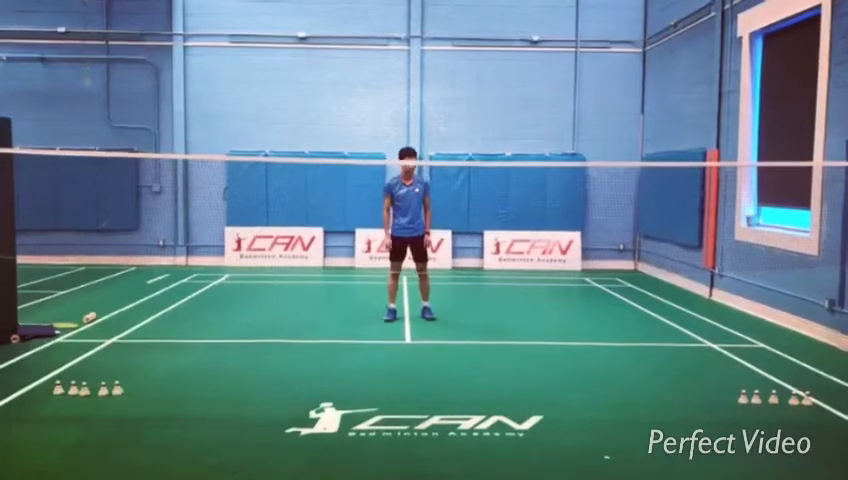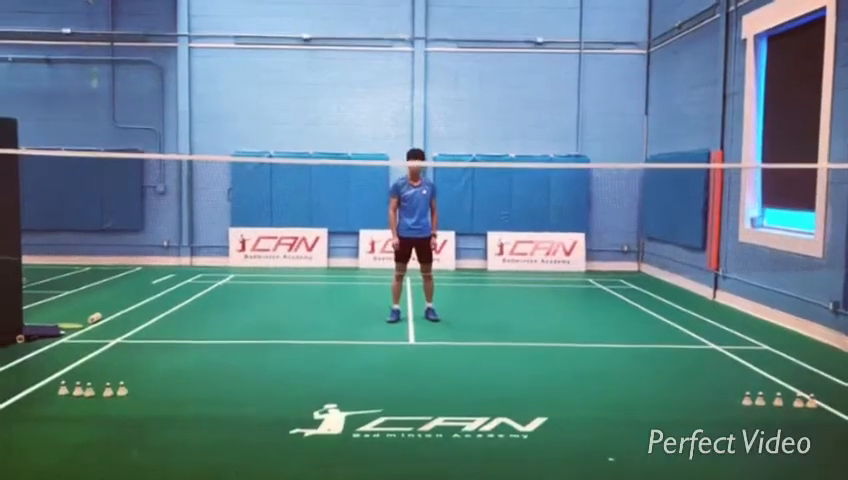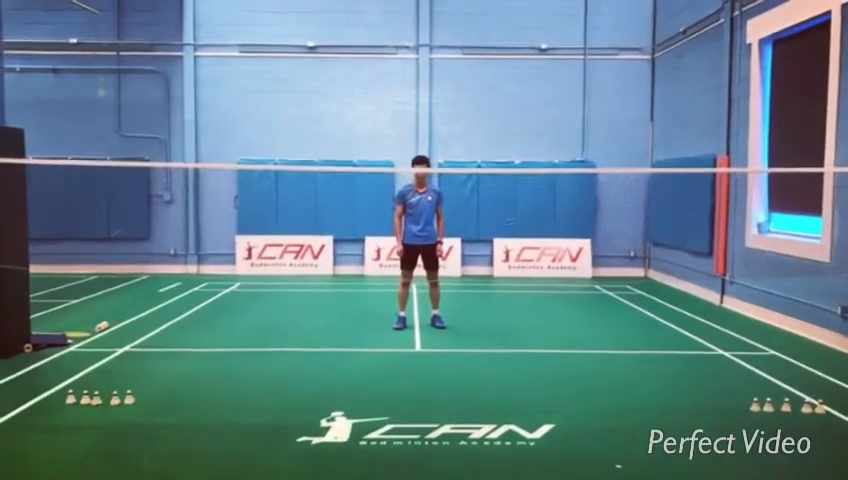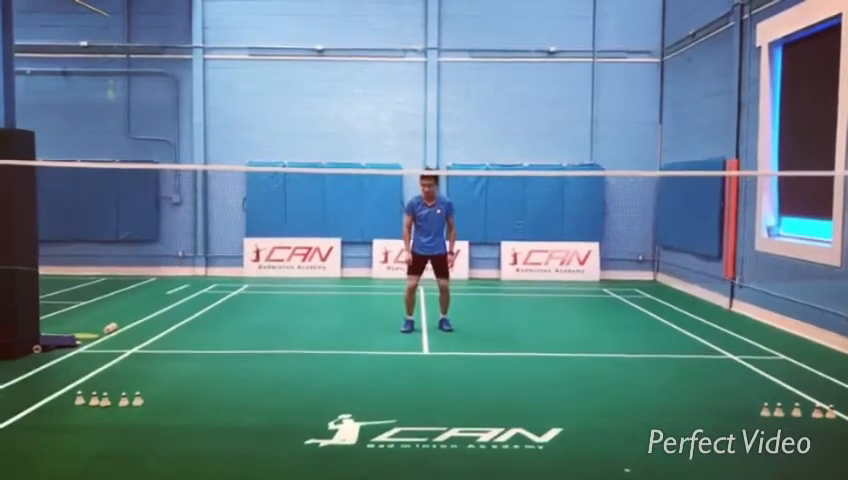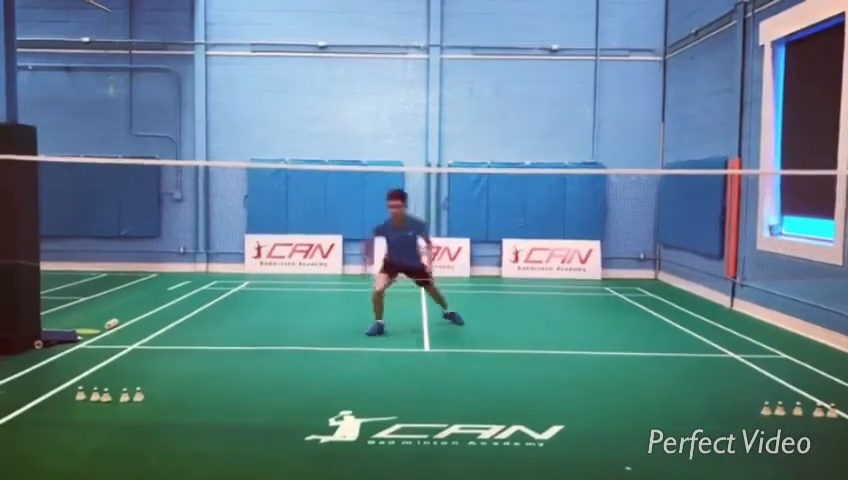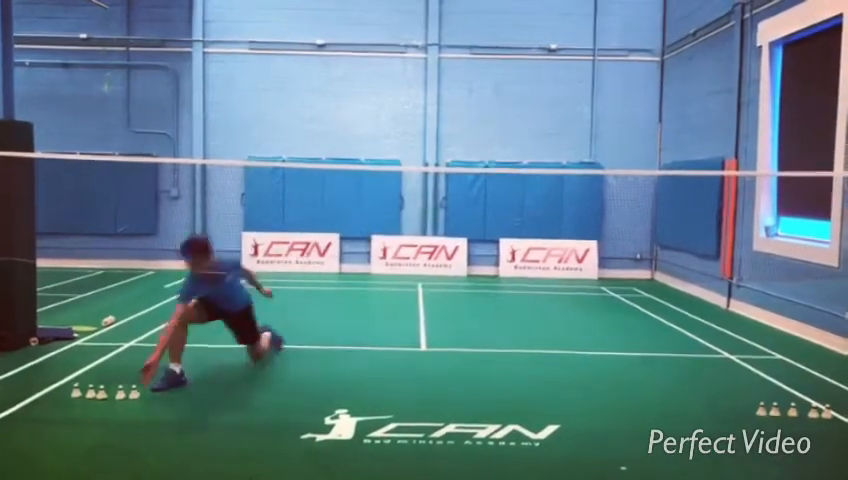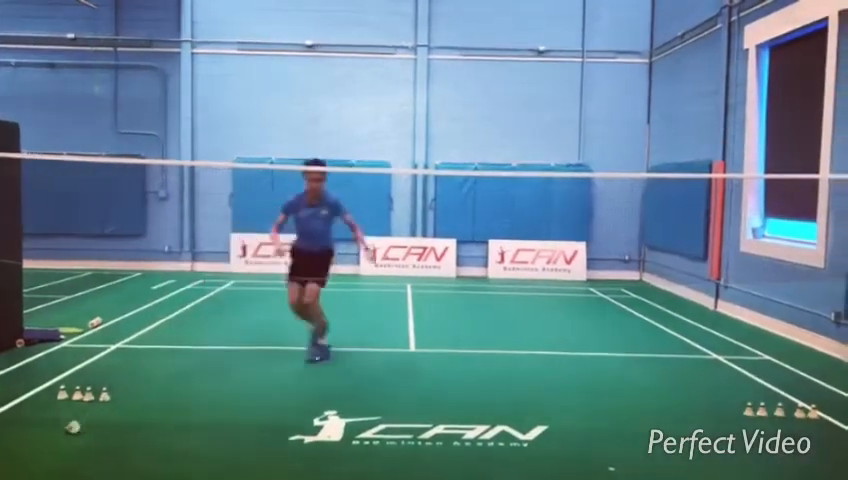
dt=0.7s
person 1, frame 1
left shoulder: (423, 184)
right shoulder: (391, 184)
left elbow: (427, 209)
right elbow: (386, 210)
left wrist: (427, 232)
right wrist: (387, 235)
left hip: (418, 234)
right hip: (397, 235)
left knee: (423, 271)
right knee: (394, 272)
left ankle: (426, 306)
right ankle: (392, 308)
person 1, frame 2
left shoulder: (430, 186)
right shoulder: (398, 185)
left elbow: (434, 211)
right elbow: (392, 211)
left wrist: (434, 234)
right wrist: (394, 235)
left hip: (424, 235)
right hip: (403, 235)
left knee: (427, 273)
right knee: (399, 273)
left ankle: (429, 308)
right ankle: (395, 309)
person 1, frame 3
left shoulder: (436, 192)
right shoulder: (404, 192)
left elbow: (440, 218)
right elbow: (398, 218)
left wrist: (440, 241)
right wrist: (399, 241)
left hip: (430, 243)
right hip: (409, 243)
left knee: (433, 280)
right knee: (405, 280)
left ankle: (435, 315)
right ankle: (402, 316)
person 1, frame 4
left shoulder: (446, 204)
right shoulder: (413, 203)
left elbow: (451, 229)
right elbow: (407, 228)
left wrist: (451, 252)
right wrist: (407, 251)
left hip: (439, 251)
right hip: (418, 251)
left knee: (444, 287)
right knee: (411, 286)
left ankle: (443, 318)
right ankle: (409, 319)
person 1, frame 5
left shoulder: (418, 224)
right shoulder: (384, 226)
left elbow: (428, 243)
right elbow: (370, 241)
left wrist: (430, 264)
right wrist: (367, 261)
left hip: (414, 263)
right hip: (392, 263)
left knee: (433, 291)
right knee: (378, 290)
left ankle: (448, 312)
right ankle: (379, 323)
person 1, frame 6
left shoulder: (230, 265)
right shoulder: (191, 282)
left elbow: (246, 274)
right elbow: (174, 322)
left wrist: (261, 288)
left hip: (239, 308)
right hip: (213, 305)
left knee: (258, 355)
right knee: (181, 318)
left ankle: (267, 336)
right ankle: (175, 370)
person 1, frame 7
left shoulder: (332, 203)
right shoulder: (294, 203)
left elbow: (352, 225)
right elbow: (276, 228)
left wrist: (364, 245)
right wrist: (277, 243)
left hip: (322, 253)
right hip: (301, 252)
left knee: (310, 300)
right knee: (294, 303)
left ankle: (321, 341)
right ankle: (319, 325)
